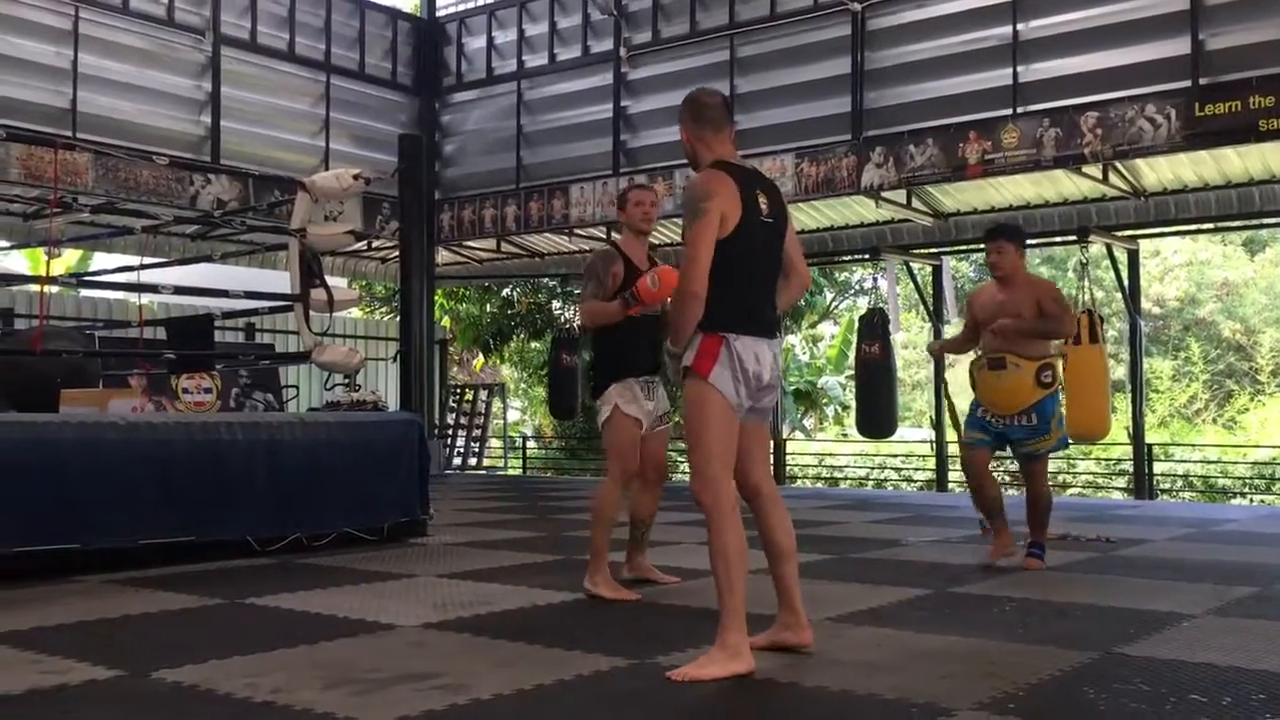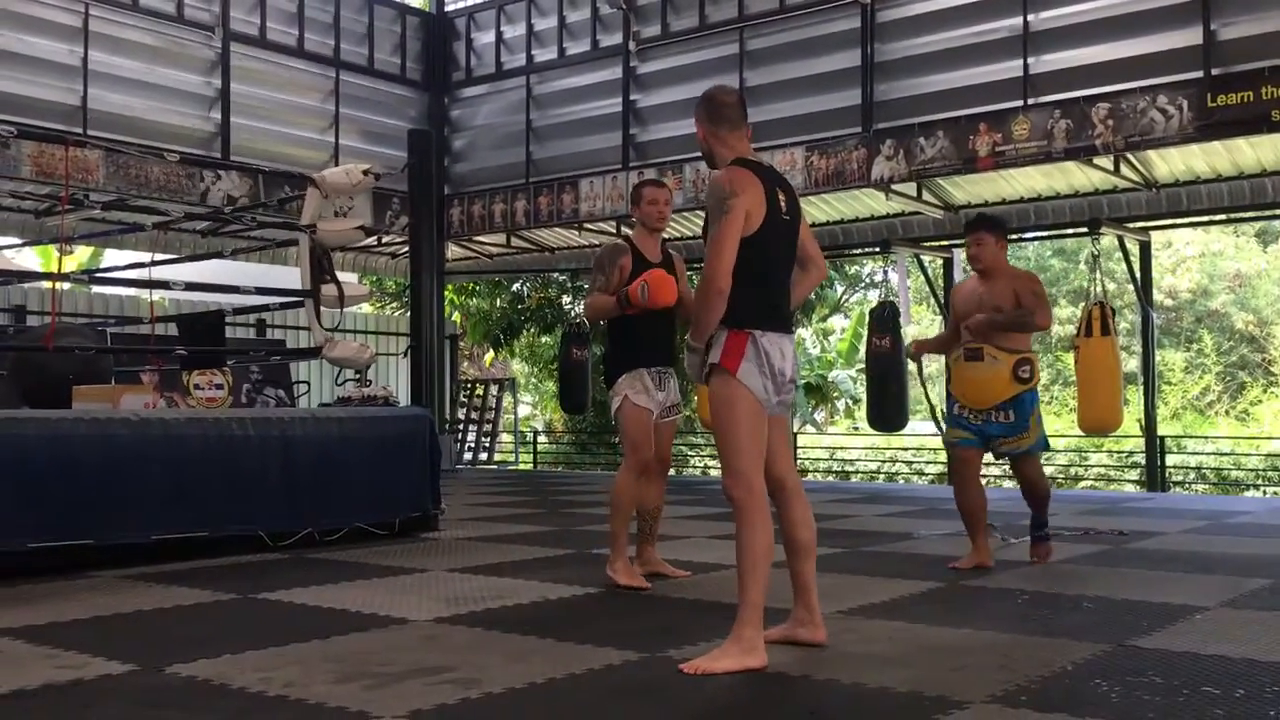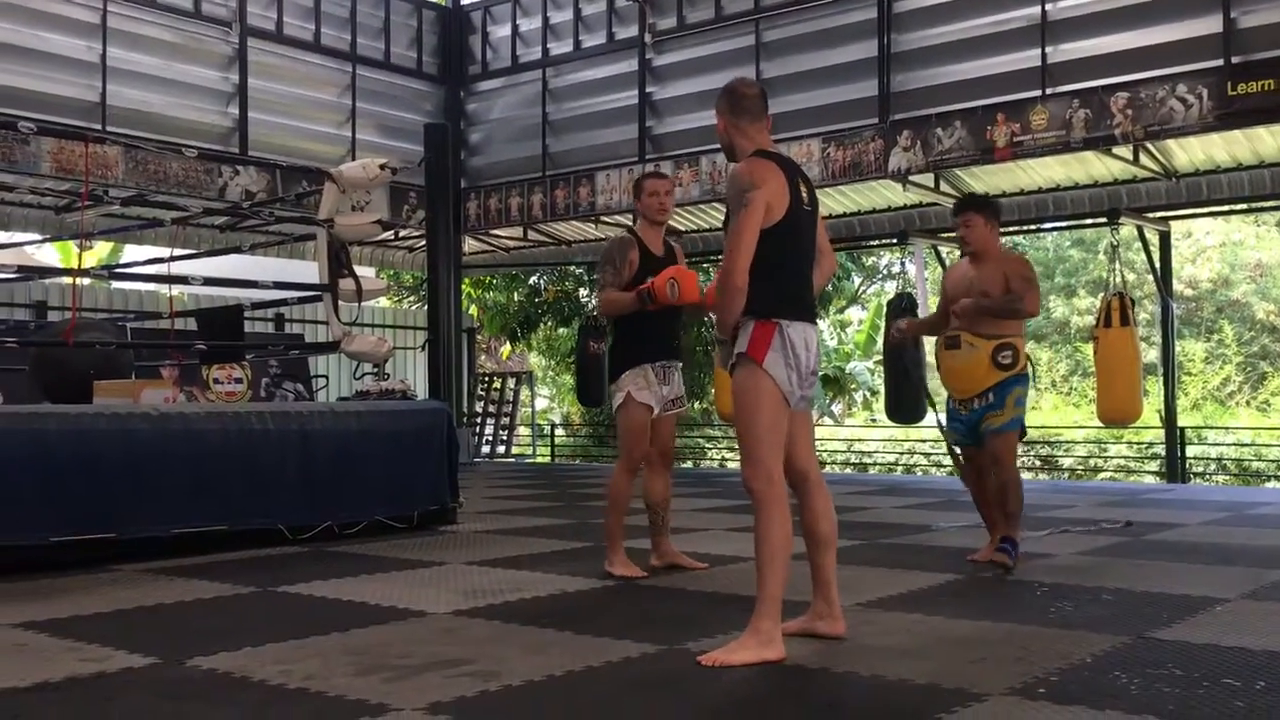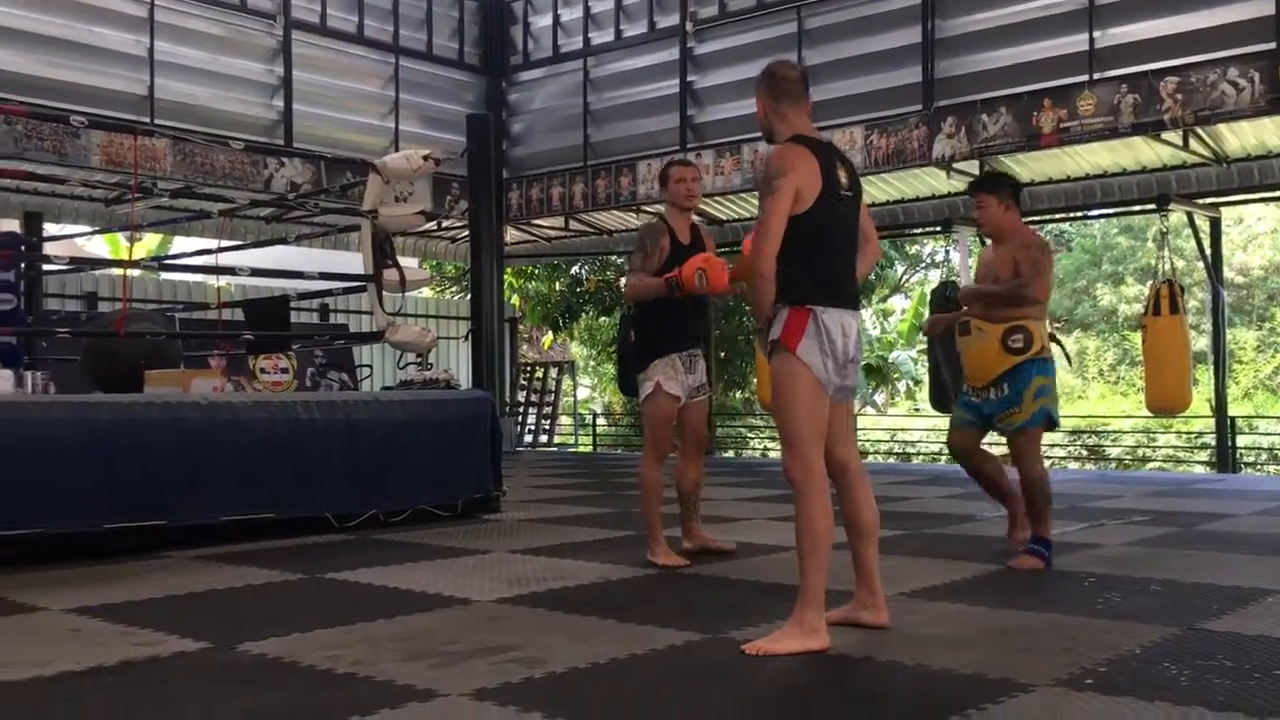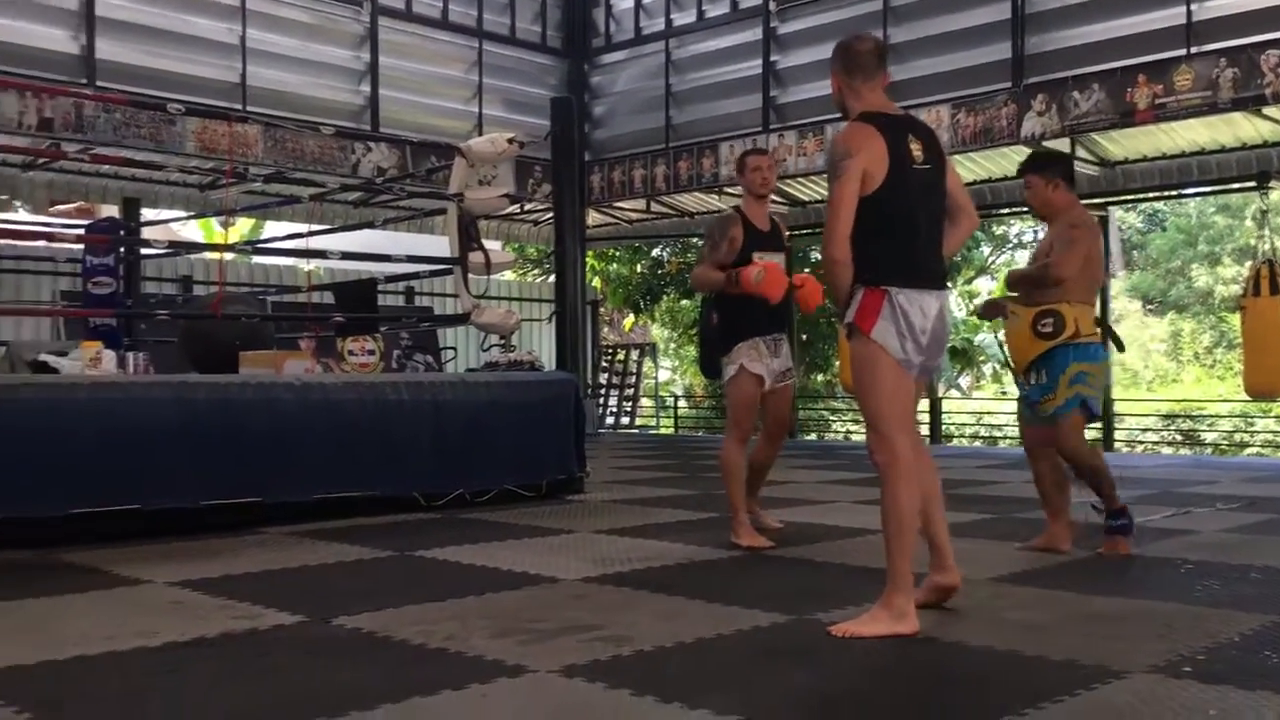
dt=0.3s
person 1, frame 1
left shoulder: (706, 186)
right shoulder: (766, 189)
left elbow: (694, 286)
right elbow: (798, 276)
left wrist: (676, 346)
left hip: (721, 348)
right hip: (763, 349)
left knee: (714, 493)
right knee: (757, 485)
left ankle: (732, 645)
right ankle: (792, 621)
person 1, frame 2
left shoulder: (729, 183)
right shoulder: (778, 185)
left elbow: (717, 282)
right elbow: (814, 265)
left wrist: (696, 343)
left hip: (743, 345)
right hip: (777, 343)
left knee: (745, 488)
right knee: (782, 482)
left ankle: (747, 639)
right ankle: (807, 616)
person 1, frame 3
left shoulder: (750, 175)
right shoulder: (795, 175)
left elbow: (736, 275)
right elbow: (823, 258)
left wrist: (724, 333)
left hip: (767, 334)
right hip: (800, 332)
left knee: (765, 480)
right knee: (804, 473)
left ankle: (766, 631)
right ankle: (826, 609)
person 1, frame 4
left shoulder: (783, 161)
right shoulder: (838, 162)
left elbow: (763, 264)
right elbow: (869, 242)
left wrist: (764, 321)
left hip: (805, 323)
right hip: (845, 321)
left knee: (804, 469)
right knee: (844, 464)
left ankle: (809, 621)
right ankle: (869, 598)
person 1, frame 5
left shoulder: (852, 140)
right shoulder: (924, 135)
left elbow: (837, 249)
right elbow: (965, 216)
left wrist: (843, 304)
left hip: (885, 303)
right hip: (932, 300)
left knee: (890, 450)
right knee: (905, 439)
left ankle: (898, 605)
right ankle: (942, 564)
person 2, frame 1
left shoulder: (656, 264)
right shoulder: (606, 260)
right elbow: (588, 316)
right wrist: (633, 298)
left hip: (651, 380)
right hip: (617, 380)
left knee: (654, 473)
right knee: (623, 472)
left ankle: (636, 560)
right ankle: (597, 573)
person 2, frame 2
left shoulder: (674, 261)
right shoulder: (617, 253)
left elbow: (689, 312)
right elbow: (591, 308)
right wrist: (628, 298)
left hip: (665, 371)
right hip: (629, 371)
left knee: (659, 465)
right knee: (638, 459)
left ankle: (646, 555)
right ankle: (617, 557)
person 2, frame 3
left shoulder: (675, 251)
right shoulder: (623, 247)
right elbow: (605, 303)
right wrist: (648, 295)
left hip: (669, 365)
right hip: (633, 365)
left knee: (663, 459)
right knee: (633, 458)
left ankle: (662, 547)
right ankle: (614, 551)
person 2, frame 4
left shoulder: (702, 238)
right shoulder: (654, 234)
left elbow: (720, 282)
right elbow: (633, 288)
right wrist: (675, 283)
left hip: (692, 353)
right hip: (659, 355)
left knee: (696, 443)
right knee: (658, 449)
left ankle: (692, 529)
right ankle: (656, 542)
person 2, frame 5
left shoulder: (779, 228)
right shoulder: (728, 224)
right elbow: (699, 277)
left wrist: (799, 288)
right wrist: (739, 279)
left hip: (777, 338)
right hip: (743, 340)
left knee: (778, 428)
right knee: (740, 431)
left ankle: (749, 500)
right ankle: (740, 523)
person 3, frame 1
left shoulder: (1041, 289)
right shoulder: (978, 296)
left elbow: (1067, 326)
right elbow: (969, 338)
left wrist: (1018, 325)
right wrist: (944, 346)
left hip: (1033, 395)
right hip: (990, 396)
left knee: (1034, 473)
right knee: (973, 463)
left ankle: (1036, 544)
right ankle: (1001, 535)
person 3, frame 2
left shoulder: (1022, 281)
right shoulder: (961, 289)
left elbow: (1042, 320)
left wrist: (990, 321)
right wrist: (923, 346)
left hip: (1012, 392)
right hip: (967, 394)
left knee: (1028, 470)
right knee: (961, 467)
left ankle: (1039, 527)
right ankle: (979, 549)
person 3, frame 3
left shoulder: (1013, 265)
right shoulder: (954, 273)
left elbow: (1030, 305)
right elbow: (942, 320)
left wrist: (978, 306)
right wrist: (912, 326)
left hip: (1002, 377)
right hip: (963, 382)
left knee: (1000, 455)
right knee: (974, 462)
left ankle: (1008, 542)
right ankle: (997, 538)
person 3, frame 4
left shoulder: (1030, 245)
right shoulder: (989, 252)
left elbow: (1030, 291)
left wrist: (978, 290)
right wrist: (949, 320)
left hip: (1020, 365)
right hip: (985, 369)
left knee: (1025, 451)
right knee: (961, 443)
left ankle: (1040, 541)
right ankle: (1018, 513)
person 3, frame 5
left shoulder: (1076, 225)
right shoulder: (1057, 229)
left elbow: (1059, 272)
left wrist: (1019, 277)
right wrist: (1007, 305)
left hip: (1068, 349)
right hip: (1047, 352)
left knee: (1065, 439)
right knee: (1037, 441)
left ankle: (1116, 513)
right ankle: (1058, 530)
